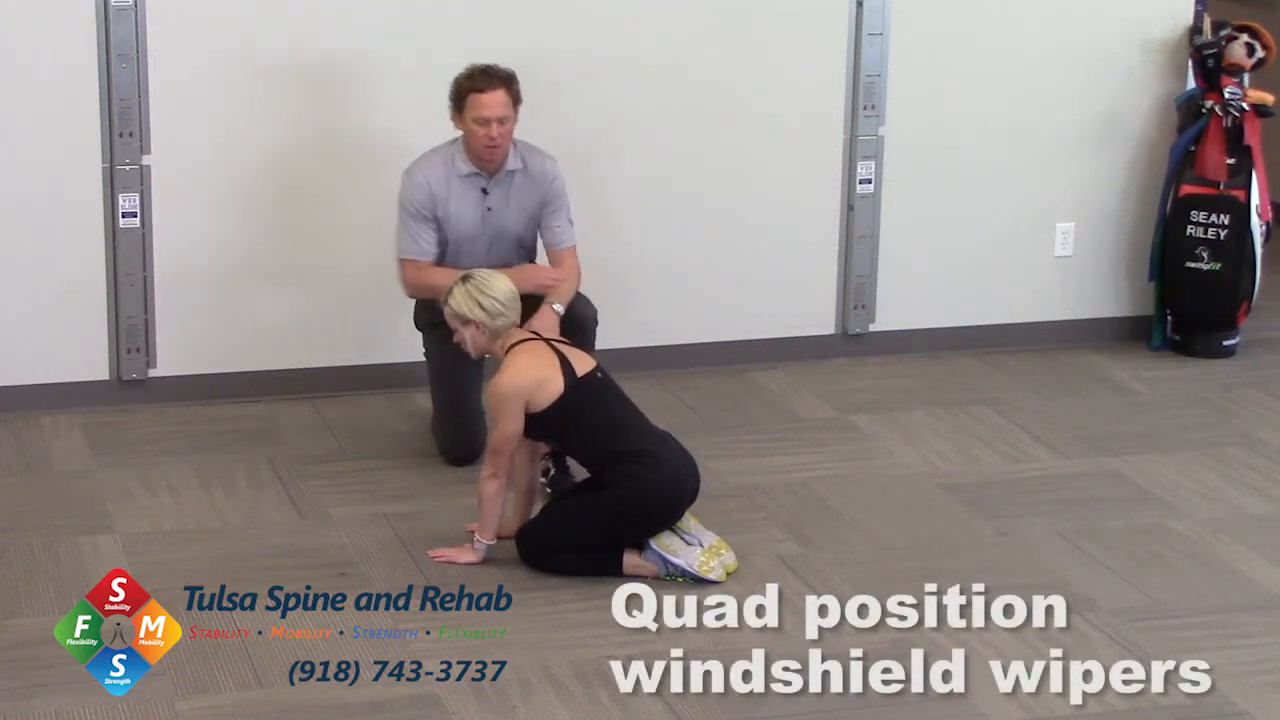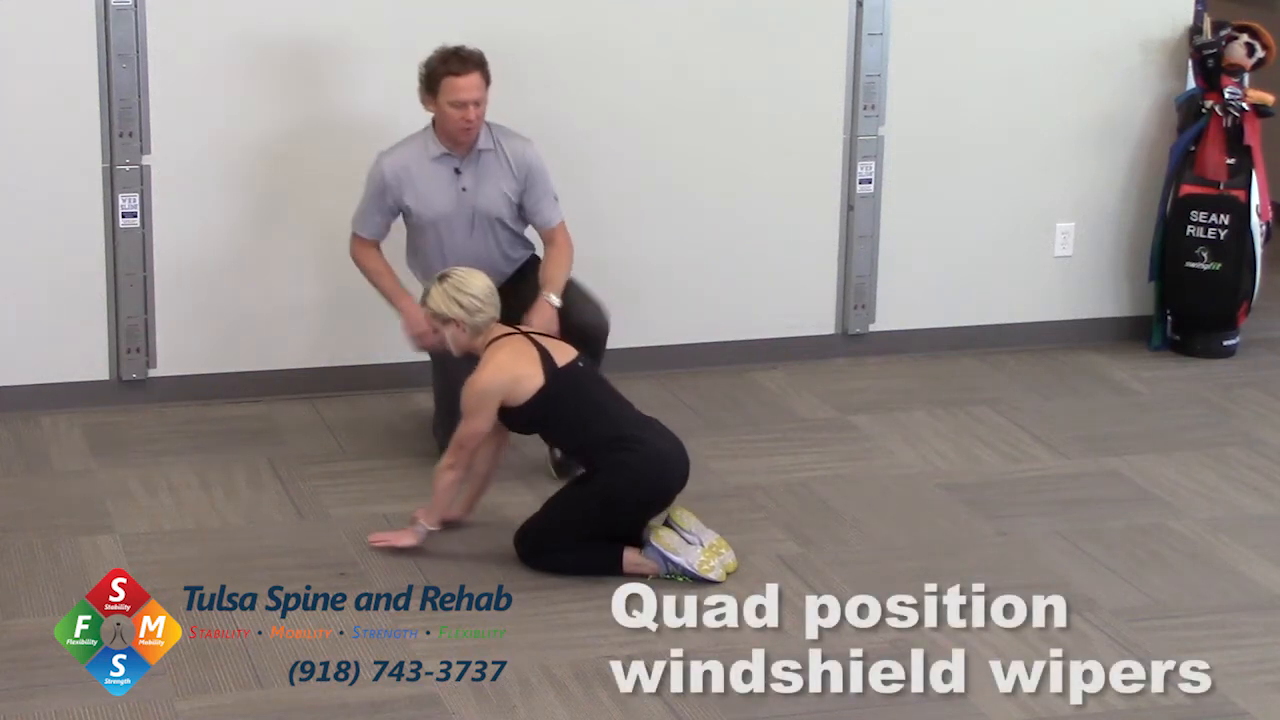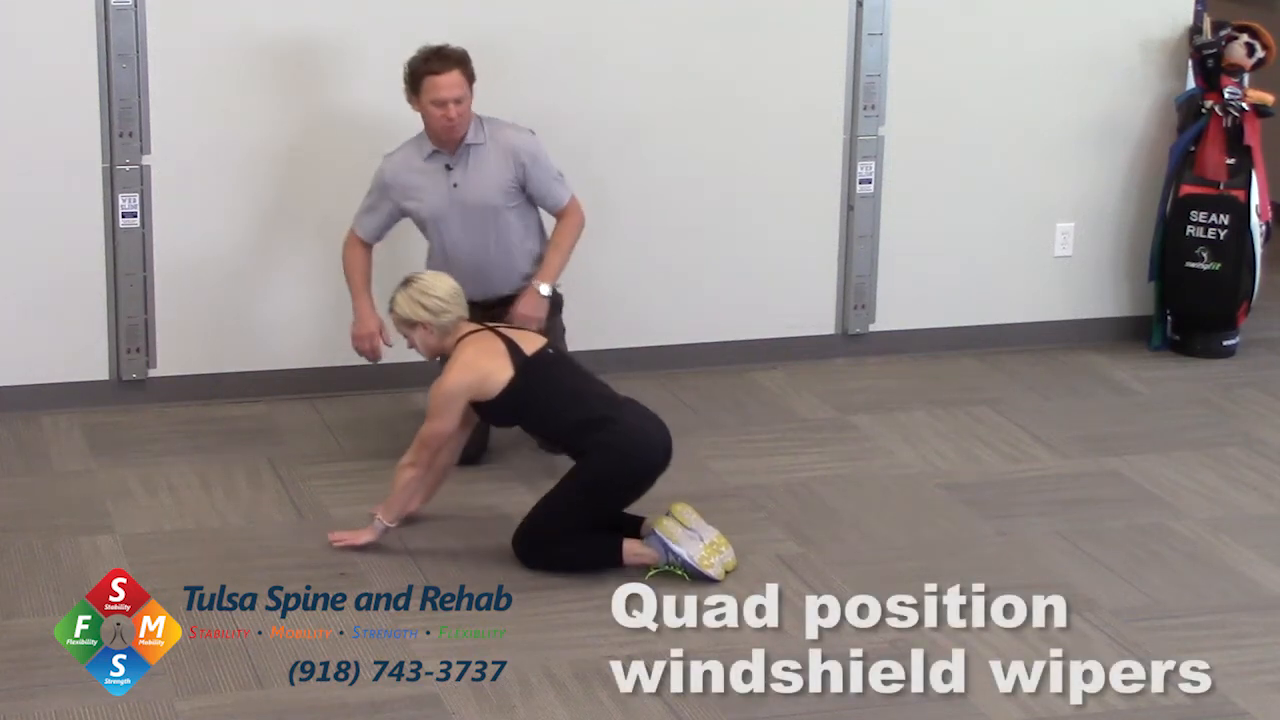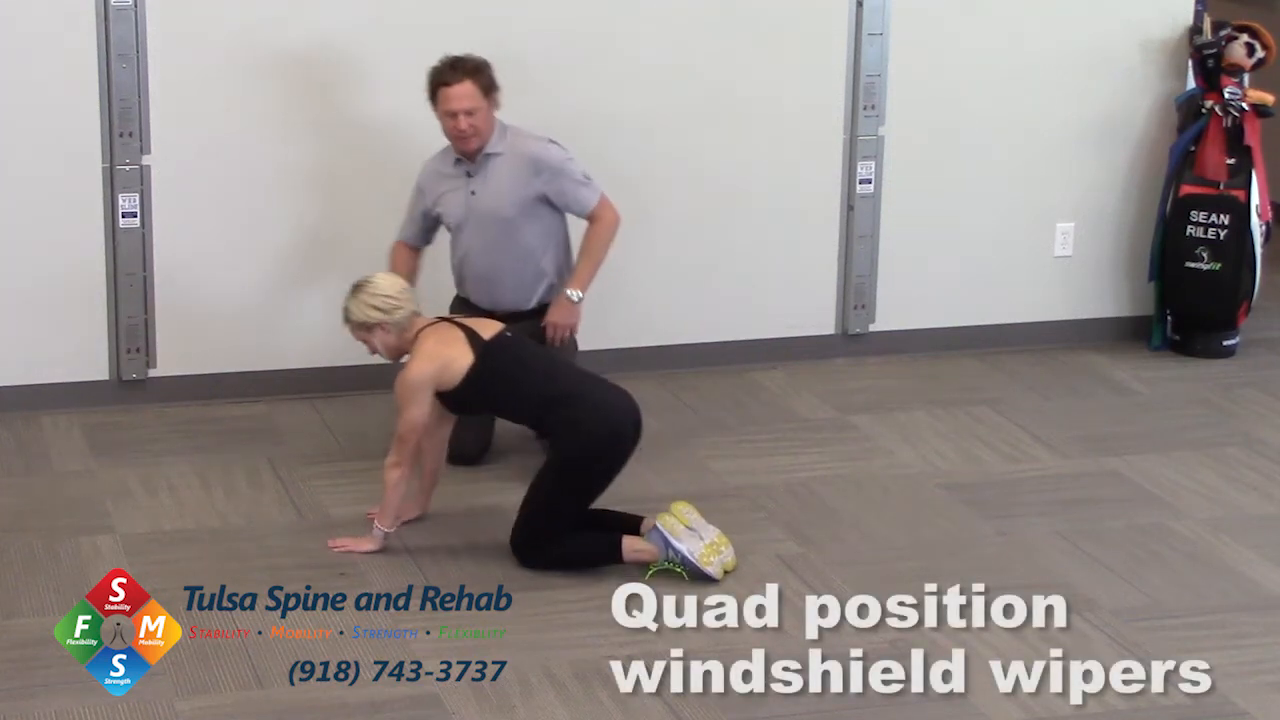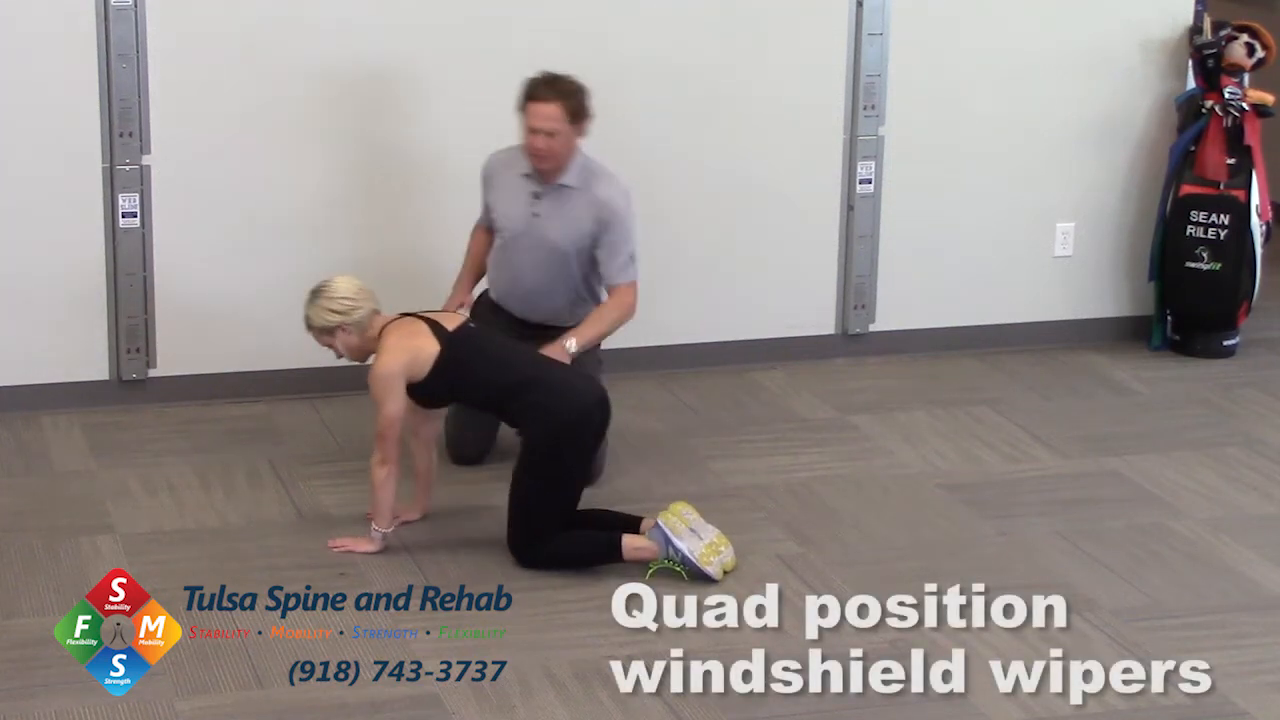
dt=0.3s
person 1, frame 1
left shoulder: (542, 170)
right shoulder: (425, 179)
left elbow: (565, 261)
right elbow: (415, 278)
left wrist: (550, 311)
right wrist: (505, 278)
left hip: (518, 291)
left knee: (580, 316)
right knee: (461, 448)
right ankle: (454, 393)
person 1, frame 2
left shoulder: (519, 154)
right shoulder: (395, 168)
left elbow: (557, 239)
right elbow: (362, 246)
left wrist: (549, 300)
right wrist: (407, 307)
left hip: (517, 281)
left knee: (589, 324)
person 1, frame 3
left shoulder: (516, 146)
right shoulder: (397, 169)
left elbow: (571, 215)
right elbow: (358, 241)
left wrist: (541, 289)
right wrist: (364, 311)
left hip: (524, 304)
right hip: (463, 312)
right knee: (465, 449)
person 1, frame 4
left shoulder: (537, 157)
right shoulder: (434, 175)
left elbow: (606, 218)
right elbow: (408, 245)
left wrist: (571, 296)
left hip: (541, 319)
right hip: (474, 316)
right knee: (462, 450)
person 1, frame 5
left shoulder: (608, 200)
right shoulder: (499, 167)
left elbow: (624, 300)
left wrist: (570, 345)
right wrist: (463, 285)
left hip: (567, 334)
right hip: (497, 318)
right knee: (464, 449)
person 2, frame 1
left shoulder: (509, 381)
right shoulder: (543, 344)
left elbow: (495, 472)
right elbow: (524, 451)
left wrist: (481, 544)
right wrist: (518, 520)
left hip: (653, 486)
right hip: (672, 468)
left knee: (534, 543)
right knee: (558, 515)
left ankle: (659, 560)
right ankle: (664, 529)
person 2, frame 2
left shoulder: (488, 378)
right shoulder: (526, 340)
left elbow: (455, 464)
right elbow: (491, 442)
left wrist: (421, 528)
right wrist: (462, 508)
left hip: (641, 472)
right hip: (662, 455)
left knee: (534, 544)
right knee: (558, 520)
left ankle: (658, 558)
right ankle: (661, 530)
person 2, frame 3
left shoulder: (459, 376)
right shoulder: (495, 337)
left elbow: (416, 461)
right elbow: (455, 438)
left wrist: (378, 526)
right wrist: (416, 501)
left hip: (625, 451)
right hip: (646, 433)
left knee: (533, 547)
right knee: (565, 519)
left ankle: (660, 550)
right ankle: (660, 528)
person 2, frame 4
left shoulder: (418, 369)
right shoulder: (454, 329)
left elbow: (400, 460)
right elbow: (437, 431)
left wrist: (378, 533)
right wrist: (418, 503)
left hip: (592, 427)
right hip: (614, 411)
left knee: (531, 546)
right knee: (556, 519)
left ankle: (659, 546)
right ankle: (661, 525)
person 2, frame 5
left shoulder: (388, 363)
right shoulder: (416, 328)
left elbow: (385, 457)
right elbow: (424, 427)
left wrist: (377, 534)
right wrist: (420, 504)
left hip: (560, 414)
right hip: (583, 399)
left knee: (531, 547)
right knee: (551, 520)
left ankle: (660, 544)
right ankle: (664, 525)
